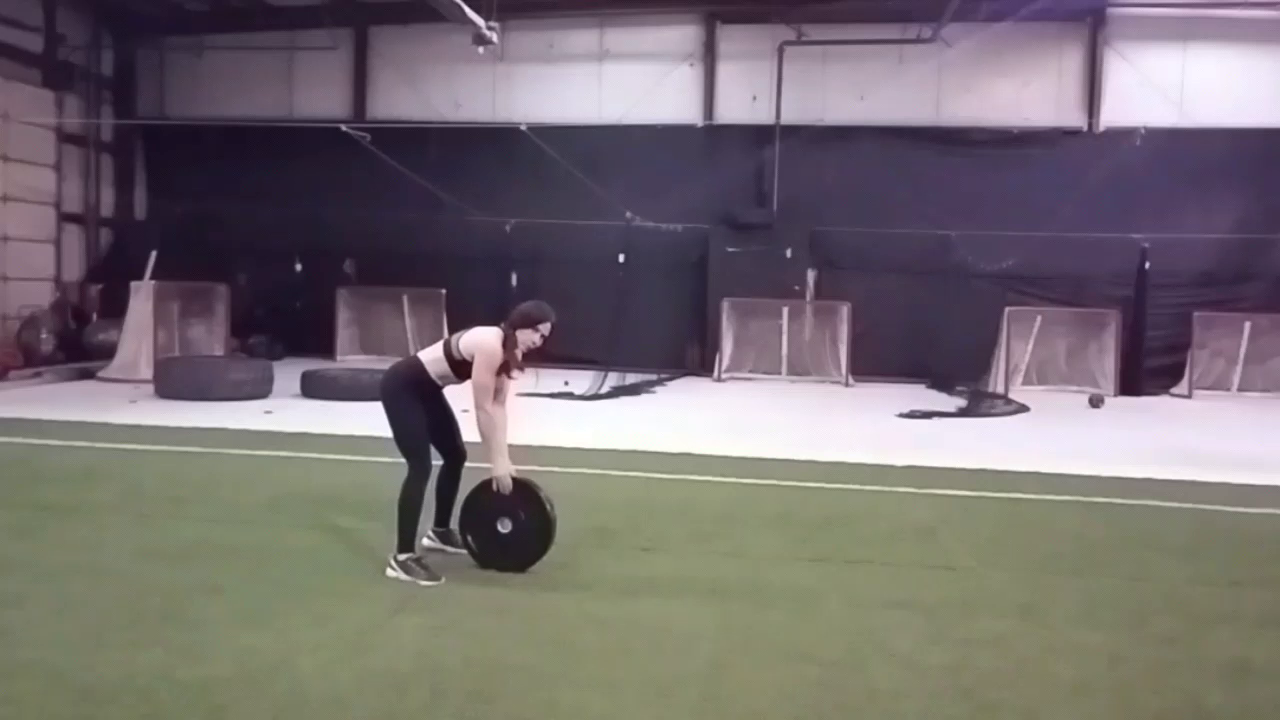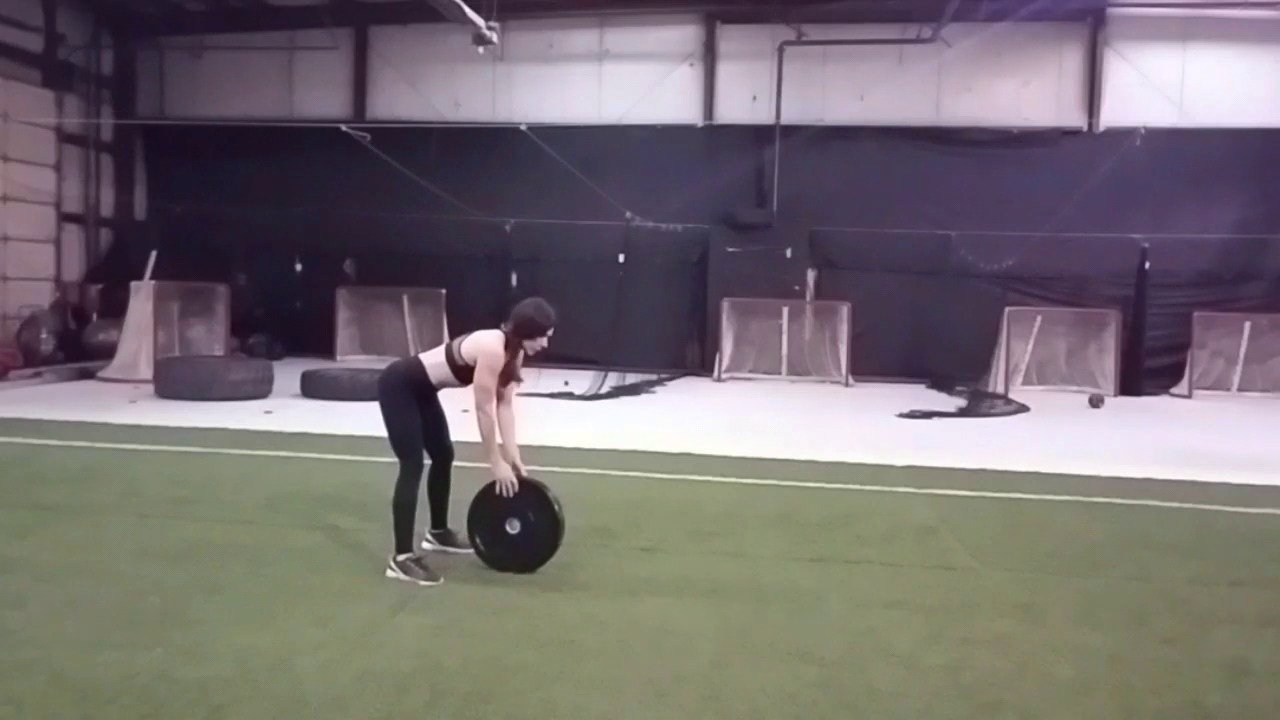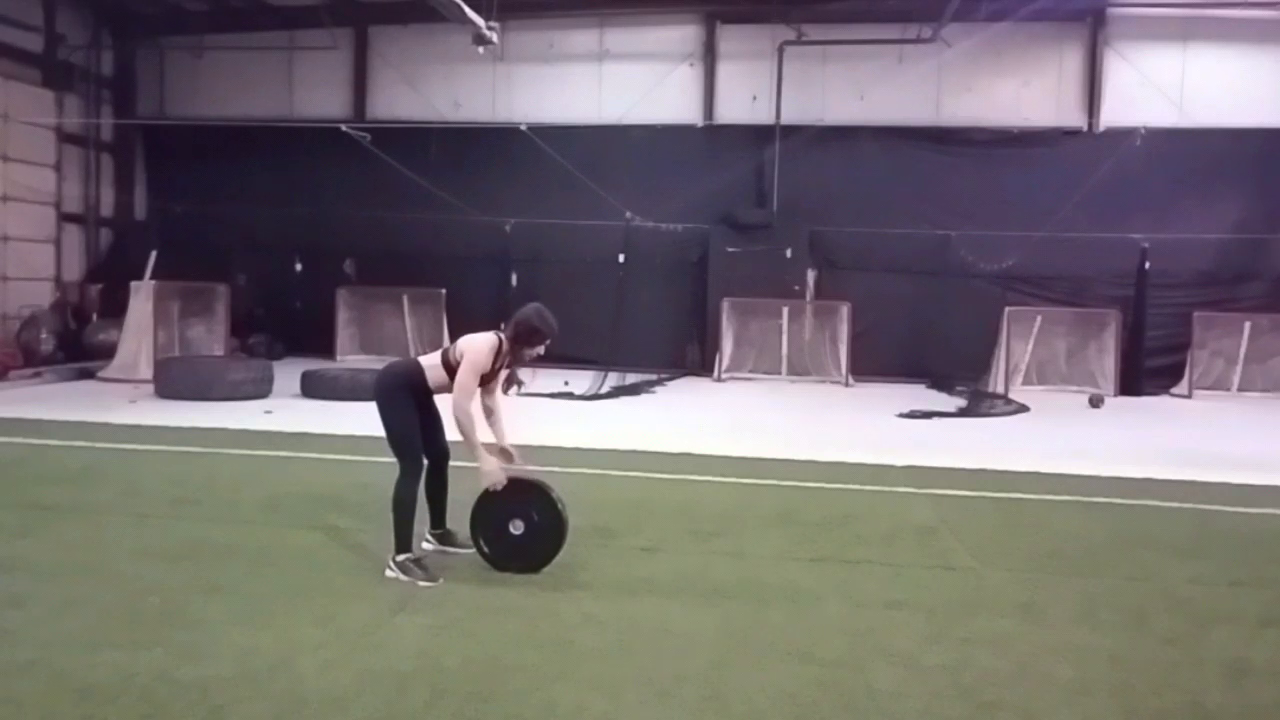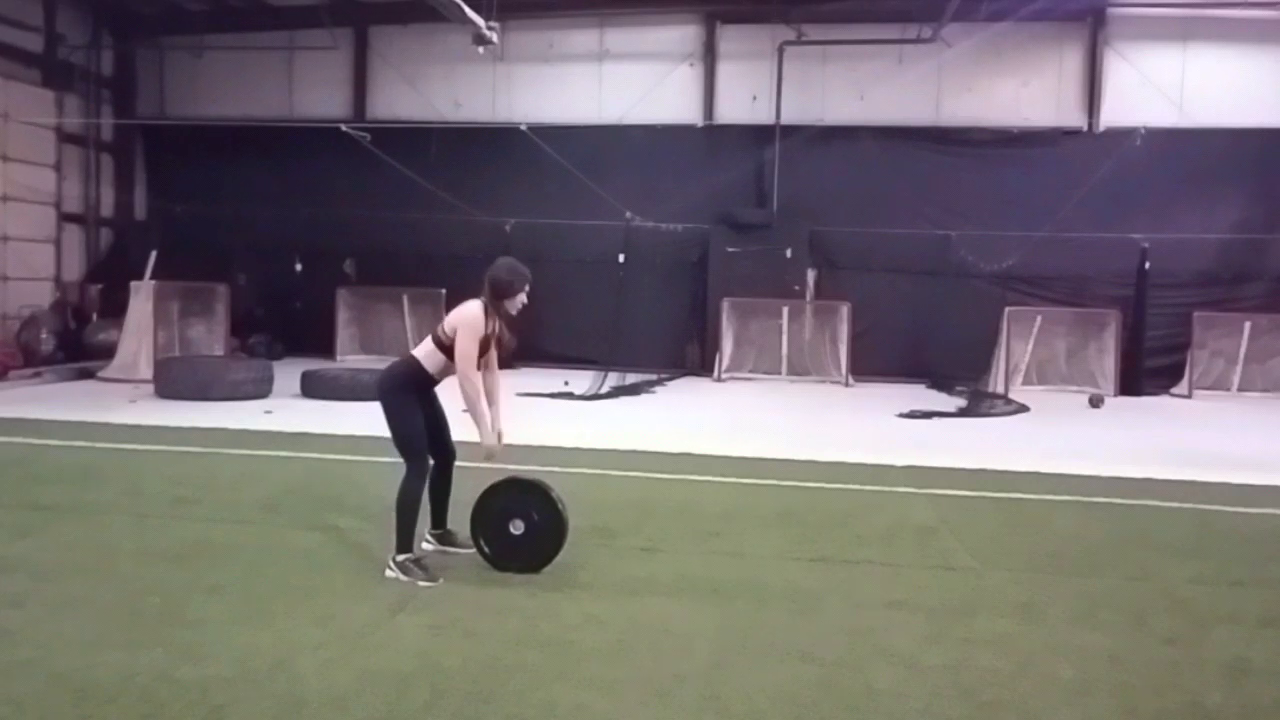
dt=1s
person 1, frame 1
left shoulder: (510, 351)
right shoulder: (489, 345)
left elbow: (498, 406)
right elbow: (483, 408)
left wrist: (502, 457)
right wrist: (496, 461)
left hip: (426, 390)
right hip: (401, 387)
left knee: (456, 455)
right knee: (421, 466)
left ankle: (439, 531)
right ankle: (402, 557)
person 1, frame 2
left shoulder: (513, 352)
right shoulder: (492, 349)
left elbow: (504, 406)
right elbow: (484, 411)
left wrist: (514, 456)
right wrist: (497, 463)
left hip: (422, 390)
right hip: (399, 386)
left knee: (444, 457)
right knee: (412, 466)
left ankle: (438, 533)
right ankle: (401, 558)
person 1, frame 3
left shoulder: (505, 351)
right shoulder: (483, 349)
left elbow: (488, 399)
right elbow: (460, 408)
left wrist: (501, 441)
right wrist: (482, 458)
left hip: (417, 391)
right hip: (396, 387)
left knee: (439, 457)
right knee: (412, 466)
left ankle: (438, 533)
right ankle: (401, 558)
person 1, frame 4
left shoulder: (493, 318)
right shoulder: (473, 316)
left elbow: (490, 371)
right elbow: (467, 378)
left wrist: (496, 421)
right wrist: (483, 430)
left hip: (420, 387)
right hip: (399, 386)
left knee: (446, 457)
right knee: (418, 466)
left ankle: (437, 533)
right ankle: (401, 558)
